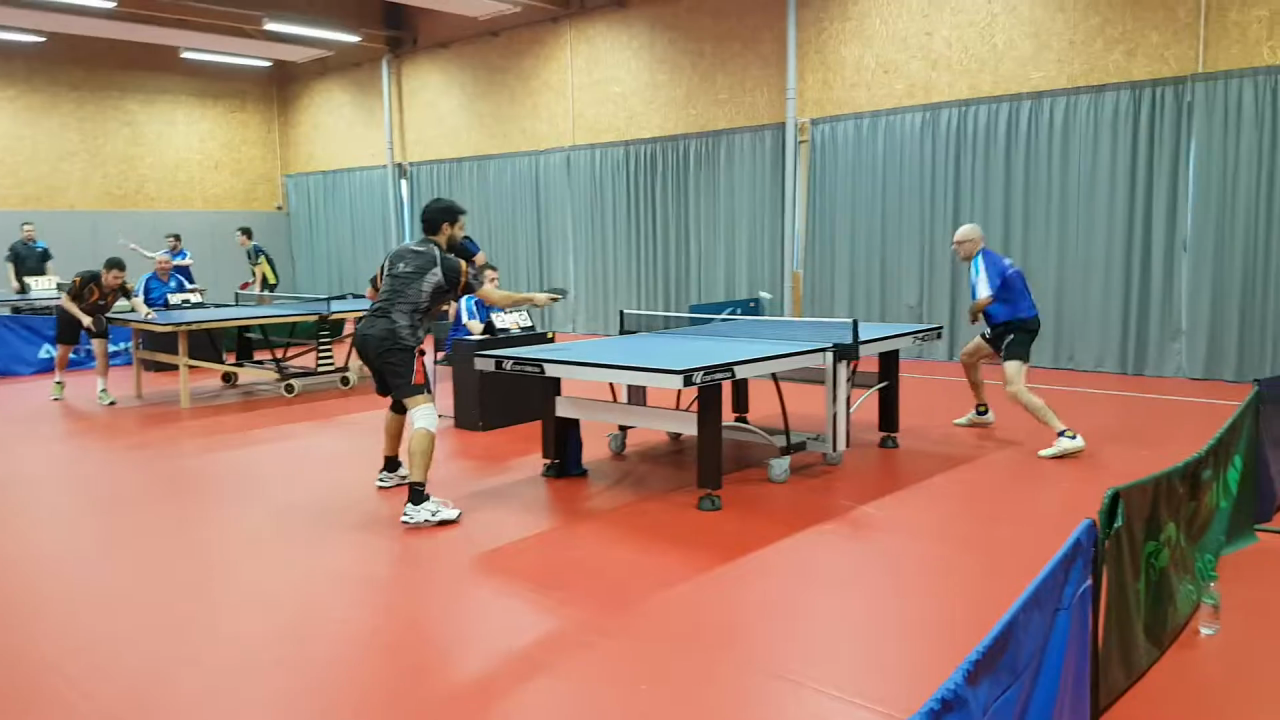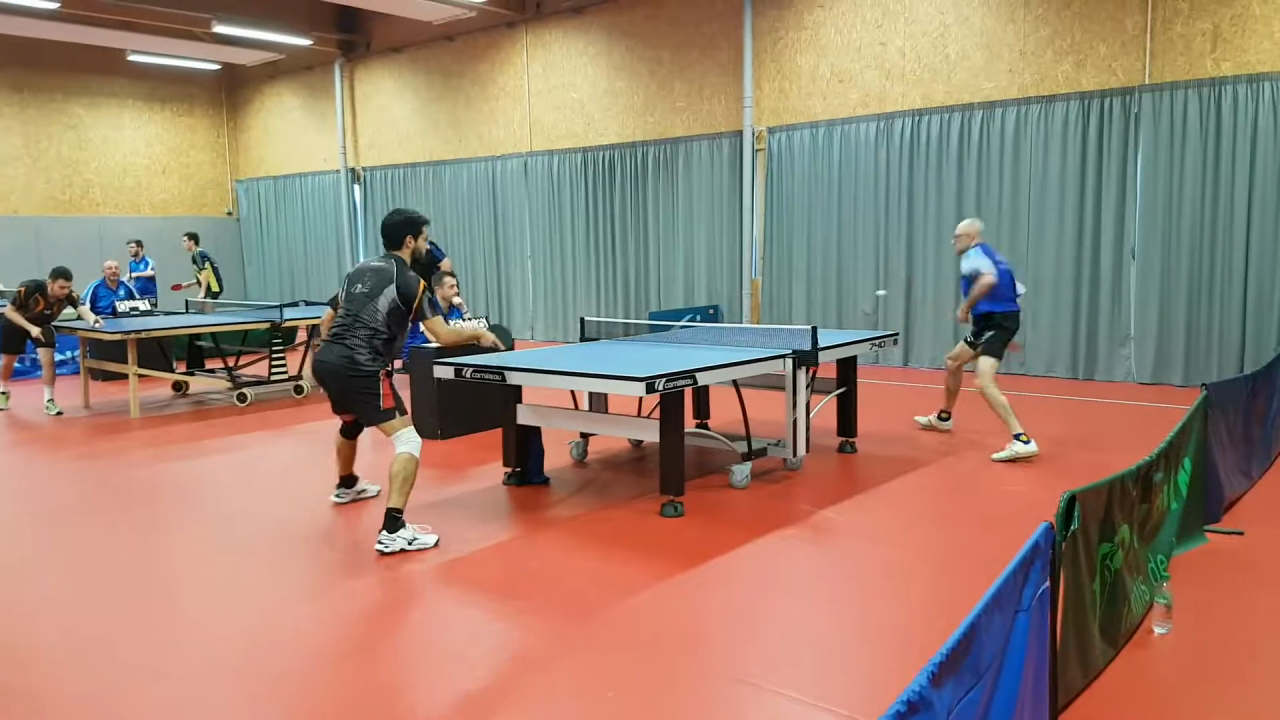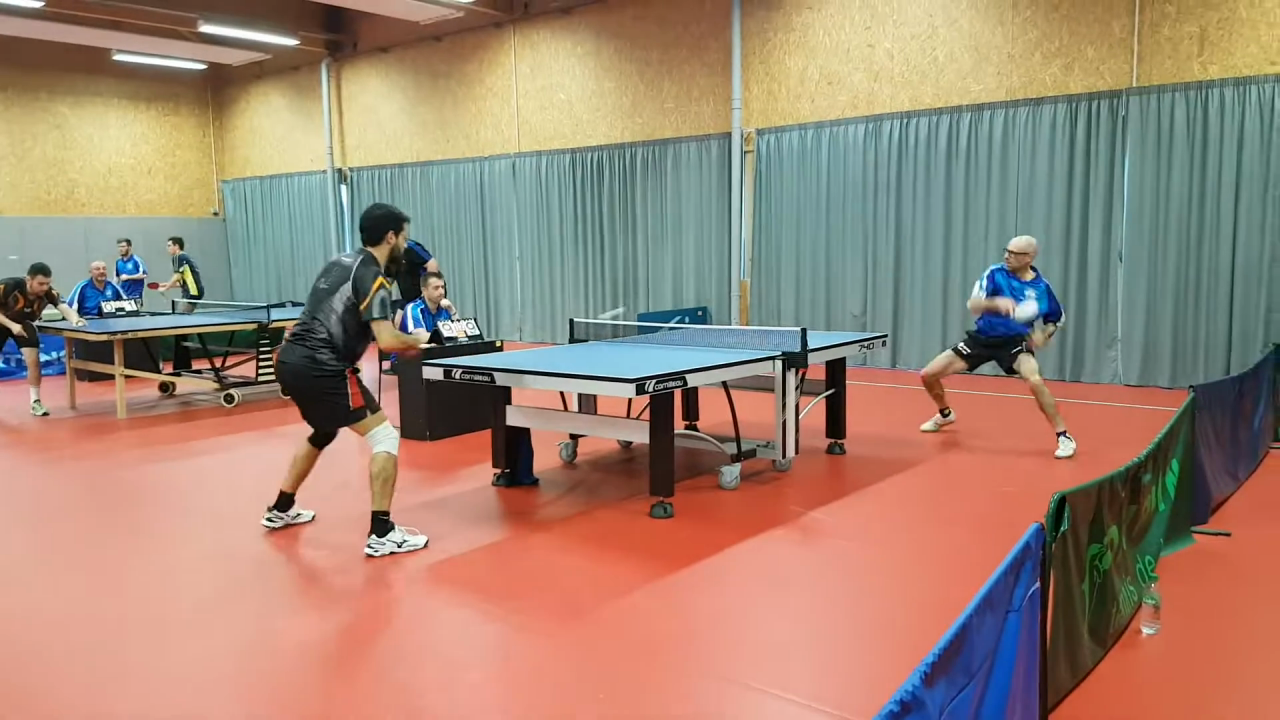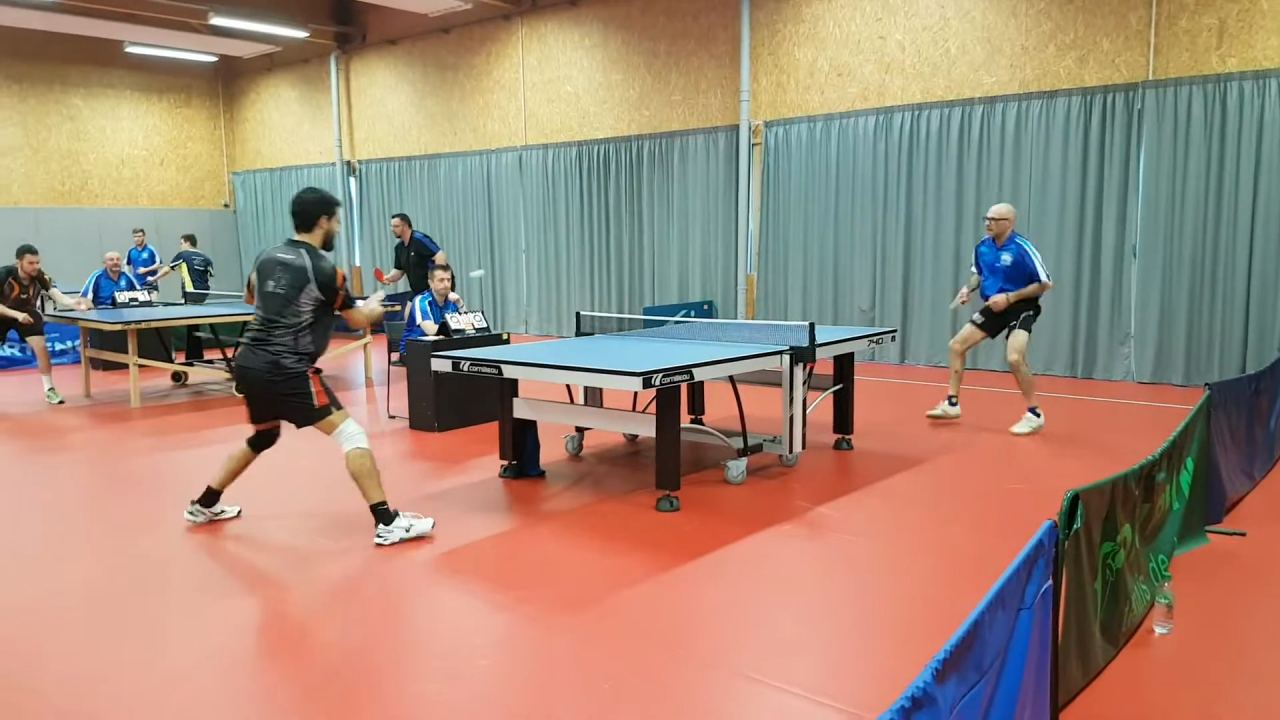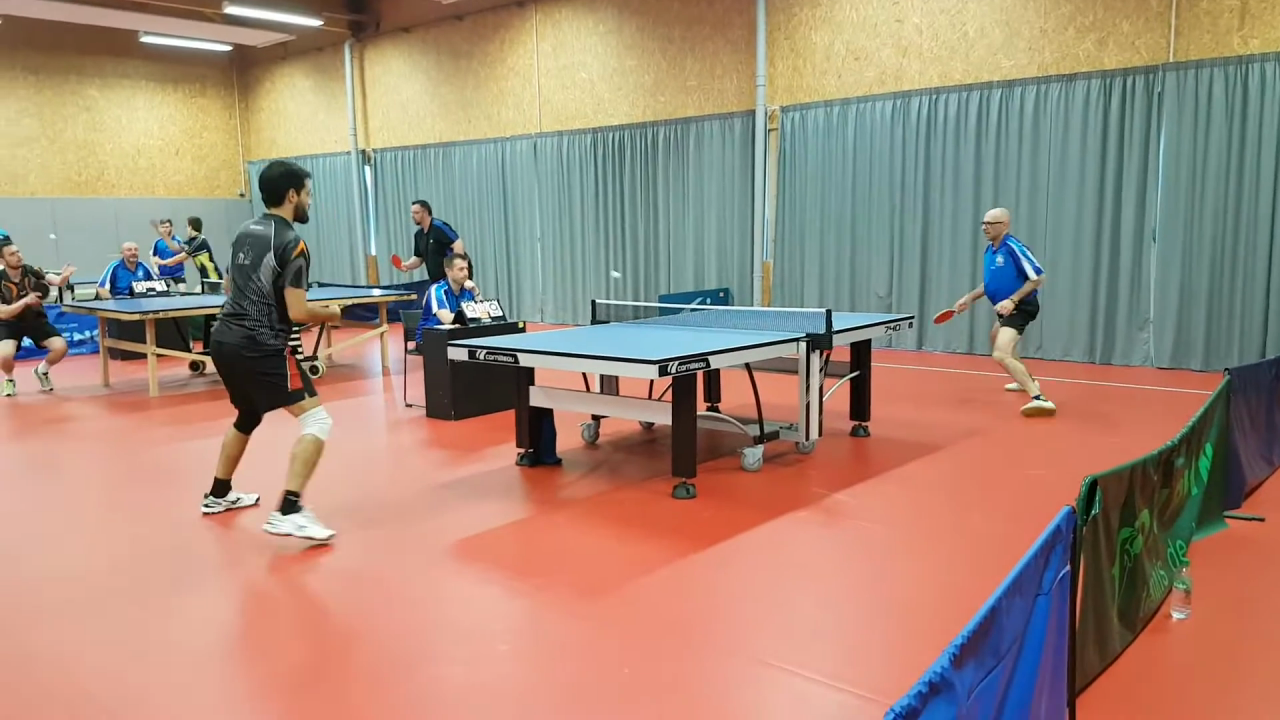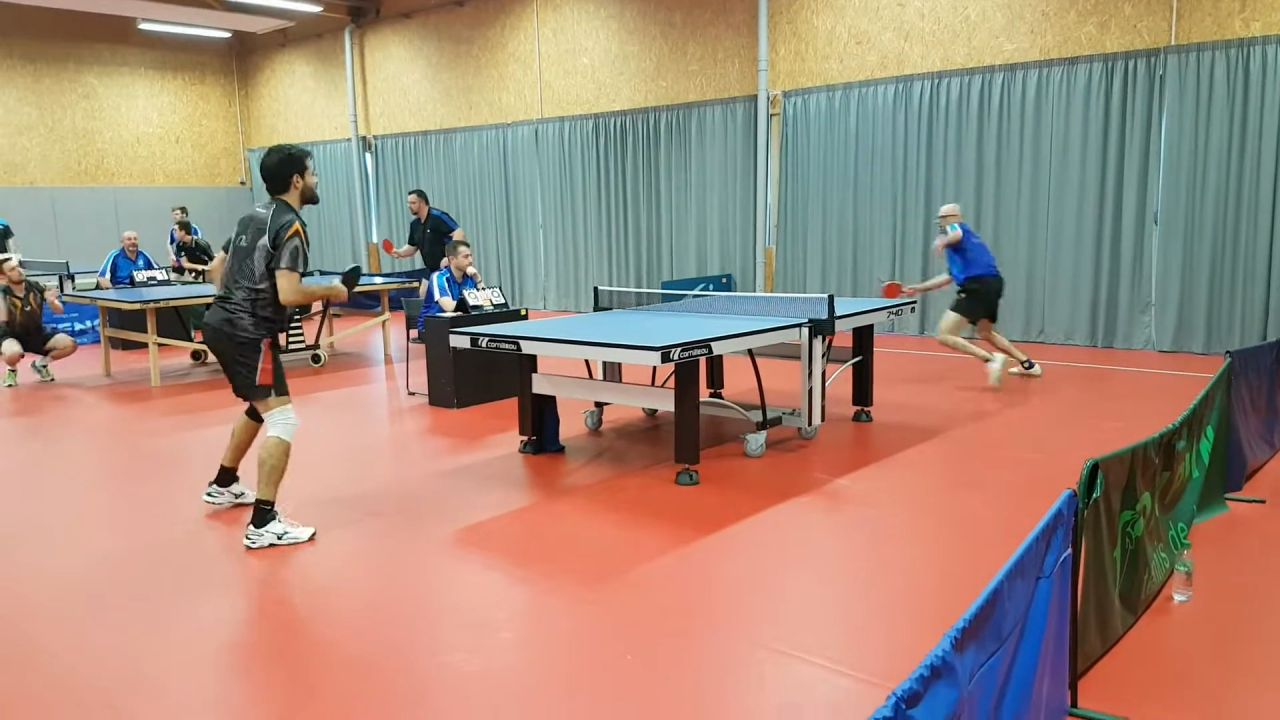
dt=0.3s
person 1, frame 1
left shoulder: (396, 254)
right shoulder: (448, 264)
left elbow: (373, 294)
right elbow: (494, 299)
right wrist: (532, 297)
left hip: (367, 334)
right hip: (395, 342)
left knee: (401, 400)
right knee: (424, 416)
left ankle: (390, 469)
right ankle: (418, 504)
person 1, frame 2
left shoulder: (359, 271)
right shoulder: (409, 281)
right elbow: (444, 335)
right wrist: (479, 333)
left hip: (325, 359)
right hip: (358, 367)
left knee: (352, 422)
right knee: (408, 441)
left ankle: (348, 484)
right ankle: (393, 530)
person 1, frame 3
left shoulder: (338, 263)
right shoulder: (373, 279)
right elbow: (387, 341)
right wrist: (416, 340)
left hip: (290, 360)
right hip: (321, 368)
left knee: (324, 432)
right knee: (385, 438)
left ankle: (281, 509)
right ankle: (382, 533)
person 1, frame 4
left shoulder: (266, 258)
right shoulder: (326, 273)
right elbow: (358, 320)
right wrist: (375, 307)
left hip: (247, 363)
right hip: (286, 372)
left knee: (264, 435)
right knee: (351, 436)
left ankle: (204, 505)
right ankle: (387, 521)
person 1, frame 5
left shoulder: (243, 234)
right shoulder: (291, 244)
right elbow: (297, 312)
right wrist: (330, 314)
left hip: (225, 339)
right hip: (262, 348)
left knee: (248, 417)
right knee: (316, 422)
left ankle: (218, 494)
right ankle: (288, 511)
person 1, frame 6
left shoulder: (254, 217)
right shoulder: (289, 227)
left elbow: (218, 267)
right elbow: (289, 294)
right wrist: (330, 291)
left hip: (224, 323)
right hip: (248, 332)
left knee: (260, 408)
right knee: (283, 422)
left ankle: (223, 485)
right ankle: (263, 523)
person 2, frame 1
left shoulder: (981, 262)
right shoulder: (994, 260)
left elbow: (983, 300)
left wrist: (973, 313)
left hip: (1017, 327)
right hip: (1004, 326)
left knee: (1015, 389)
right knee: (967, 356)
left ankle: (1067, 436)
right ankle: (982, 412)
person 2, frame 2
left shoulder: (975, 253)
right shoulder: (990, 255)
left elbow: (987, 279)
right elbow: (1017, 292)
left wrist: (965, 306)
left hip: (996, 323)
right hip: (992, 322)
left knee: (984, 384)
right knee: (952, 362)
left ankle: (1022, 441)
right ankle: (943, 418)
person 2, frame 3
left shoulder: (1042, 287)
right shoulder: (994, 273)
left elbow: (1055, 320)
right elbow: (973, 305)
left wrist: (1043, 337)
right wrist: (997, 303)
left hip: (1015, 341)
right hip: (982, 338)
left knee: (1035, 381)
right knee: (928, 375)
left ankle: (1063, 436)
right ankle: (945, 414)
person 2, frame 4
left shoulder: (1022, 248)
right shoulder: (983, 246)
left elbow: (1044, 283)
right elbow: (977, 274)
left wrist: (1009, 298)
right wrist: (967, 288)
left hip: (1021, 309)
right hip: (993, 309)
left knee: (1015, 358)
right knee: (957, 346)
left ankle: (1034, 413)
right ankle: (951, 404)
person 2, frame 5
left shoulder: (1014, 248)
right shoulder: (990, 250)
left elbow: (1037, 278)
right elbow: (991, 283)
left wrist: (1012, 300)
right wrist: (969, 298)
left hip: (1021, 307)
right hip: (1007, 307)
left knee: (1000, 355)
right knee: (996, 340)
left ankle: (1038, 399)
right ankle: (1026, 380)
person 2, frame 6
left shoulder: (955, 228)
right shoulder: (970, 237)
left elbow: (957, 235)
right elbow: (951, 277)
left wrist: (943, 241)
right wrist: (916, 287)
left hip: (977, 287)
right hip: (991, 285)
left knee: (944, 336)
right knee: (987, 333)
left ankle: (991, 359)
right ankle: (1027, 365)
